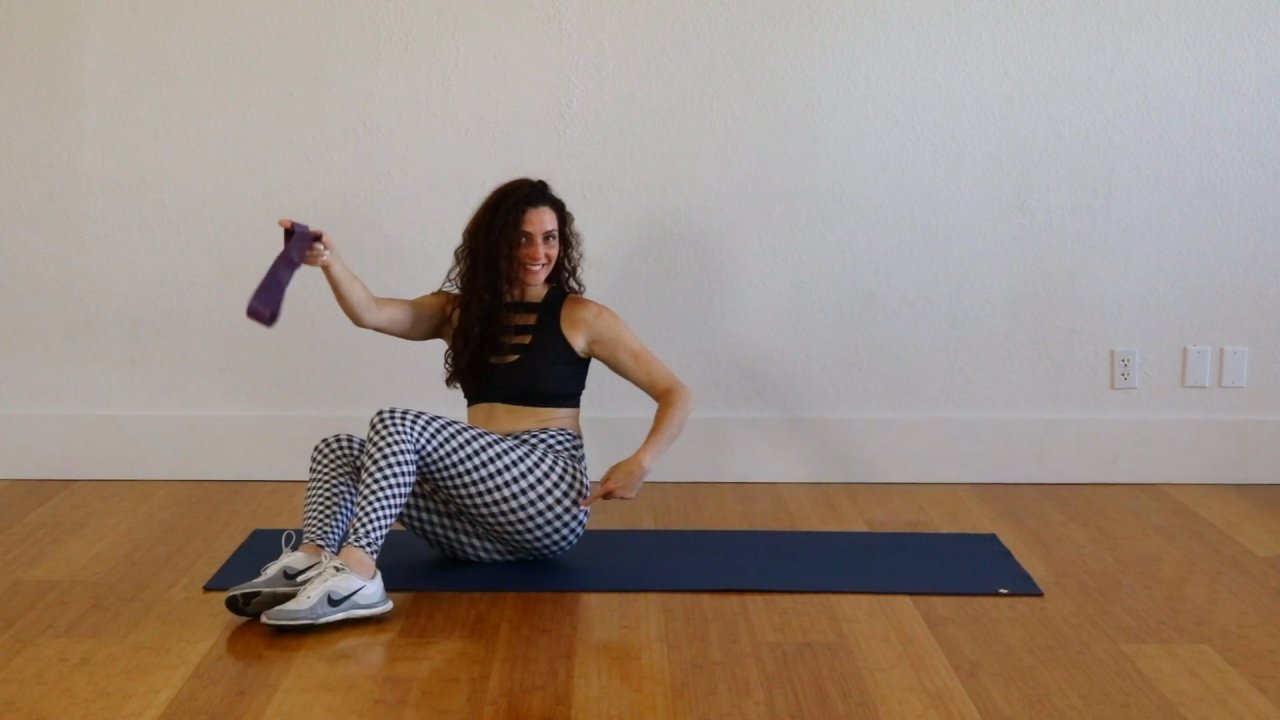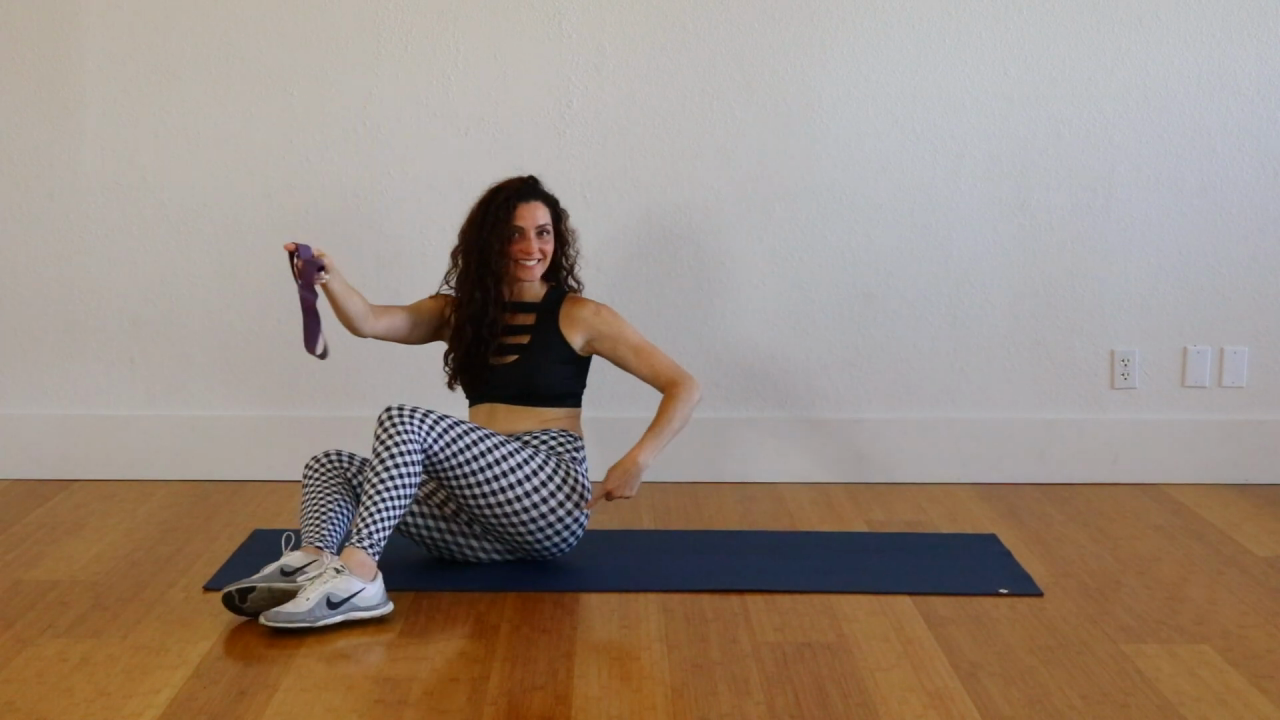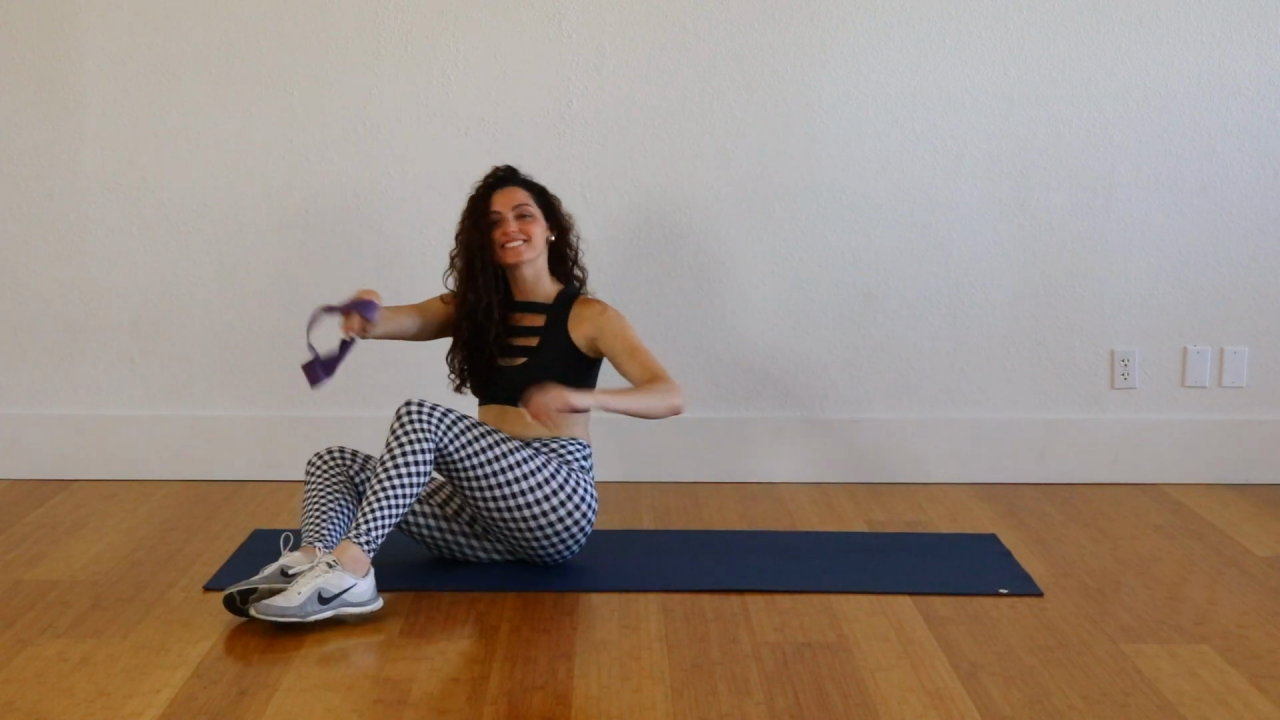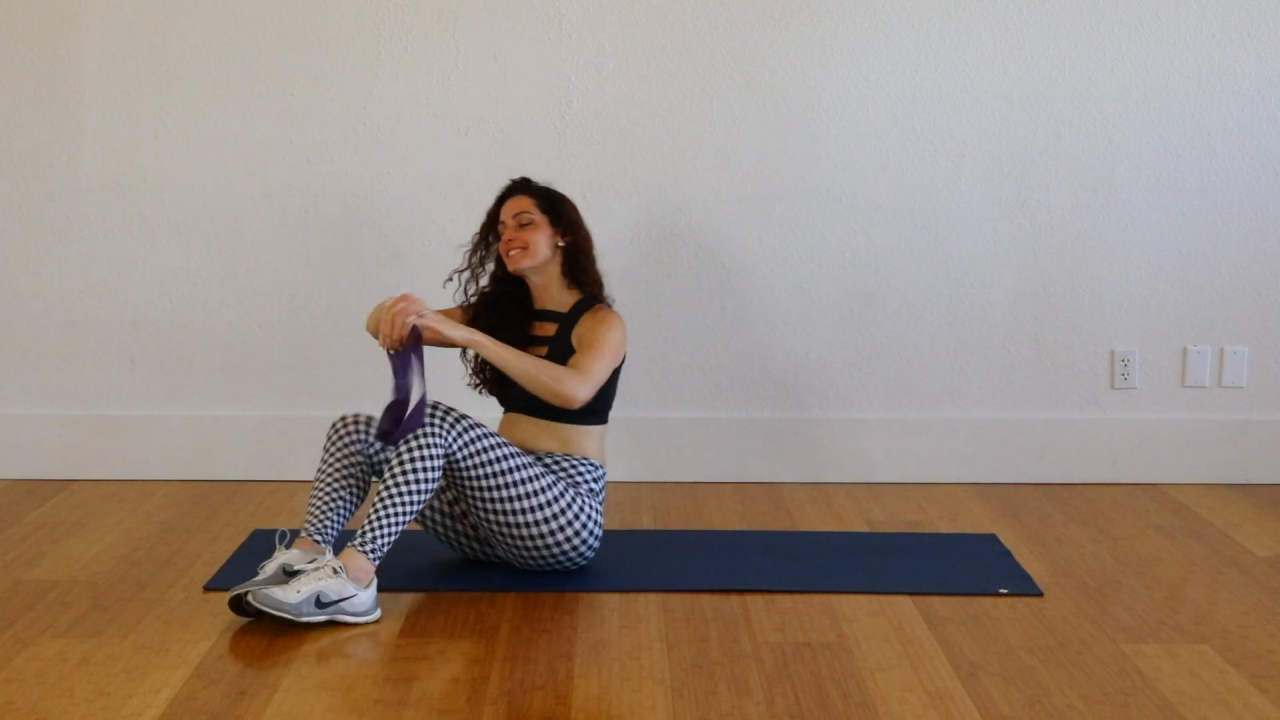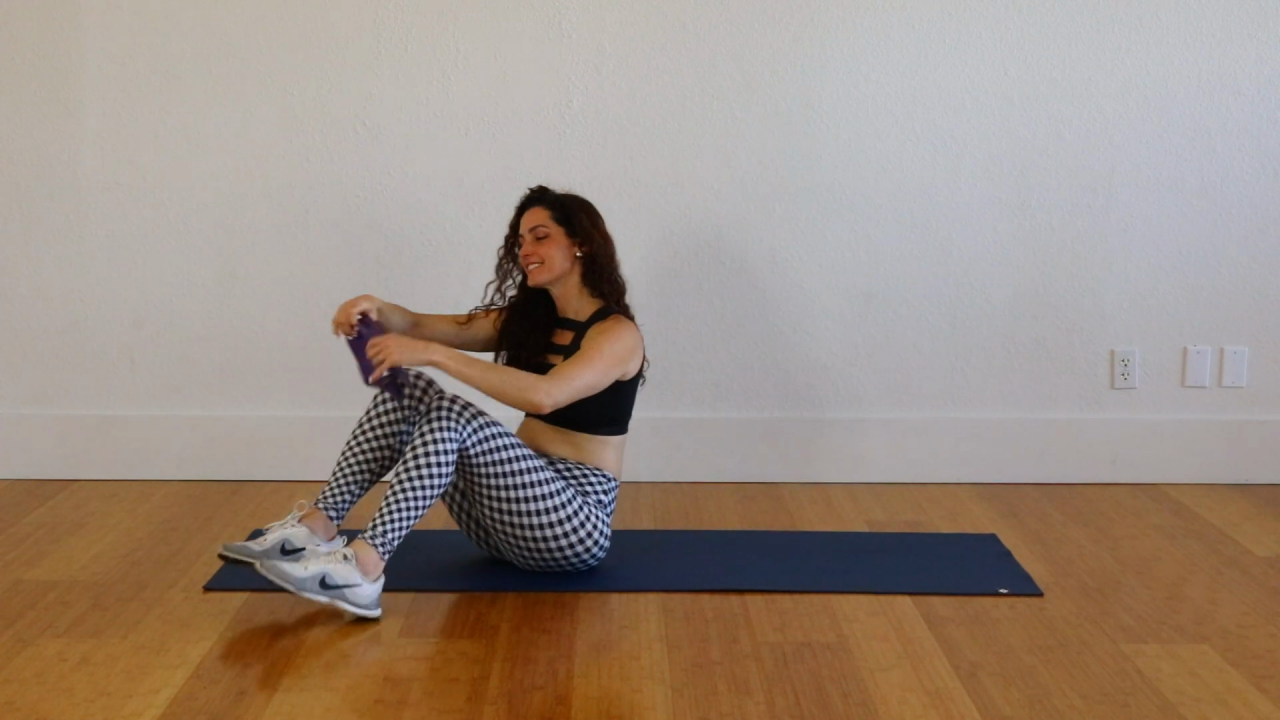
dt=0.2s
person 1, frame 1
left shoulder: (583, 318)
right shoulder: (457, 310)
left elbow: (677, 396)
right elbow: (368, 312)
left wrist: (640, 462)
right wrist: (329, 260)
left hip: (550, 501)
right hip: (486, 517)
left knee: (395, 424)
right knee: (336, 452)
left ankle: (356, 572)
right ankle: (313, 563)
person 1, frame 2
left shoulder: (581, 316)
right shoulder: (458, 311)
left elbow: (685, 388)
right elbow: (365, 323)
left wrist: (639, 458)
right wrist: (329, 280)
left hip: (551, 503)
right hip: (486, 511)
left knee: (403, 420)
right knee: (329, 466)
left ankle: (356, 573)
right ankle: (313, 564)
person 1, frame 3
left shoulder: (590, 316)
right shoulder: (471, 306)
left elbow: (672, 397)
right elbow: (386, 328)
left wrist: (582, 398)
left hip: (558, 506)
right hip: (489, 512)
left knee: (418, 417)
right knee: (330, 463)
left ankle: (349, 571)
right ankle: (311, 563)
person 1, frame 4
left shoulder: (601, 323)
right shoulder: (502, 312)
left elbow: (573, 393)
left wrist: (470, 338)
right wrist: (398, 311)
left hip: (567, 520)
right hip: (496, 507)
left knee: (434, 420)
right knee: (355, 430)
left ankle: (353, 576)
right ankle: (308, 554)
person 1, frame 5
left shoulder: (616, 335)
right shoulder: (525, 320)
left elbow: (543, 395)
right elbow: (418, 326)
left wrist: (433, 354)
right wrist: (373, 308)
left hip: (572, 527)
right hip: (510, 509)
left knee: (452, 413)
right knee: (408, 394)
left ankle: (362, 567)
right ankle: (317, 524)
